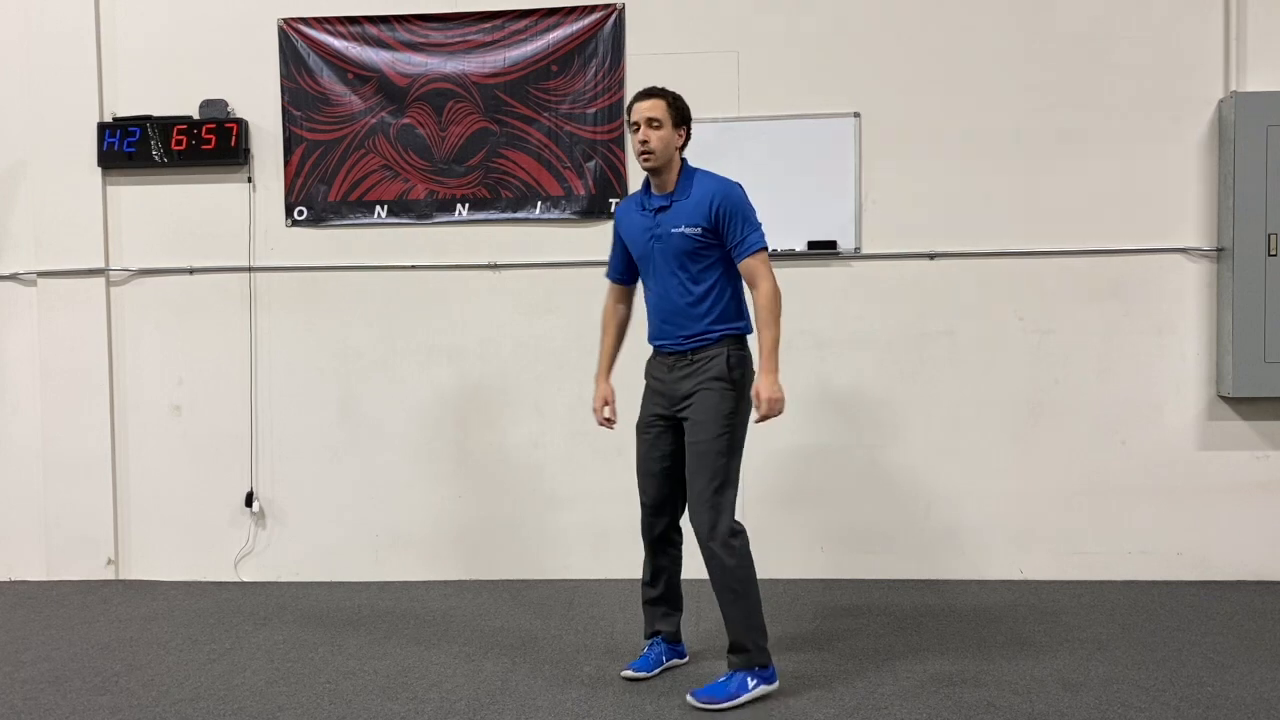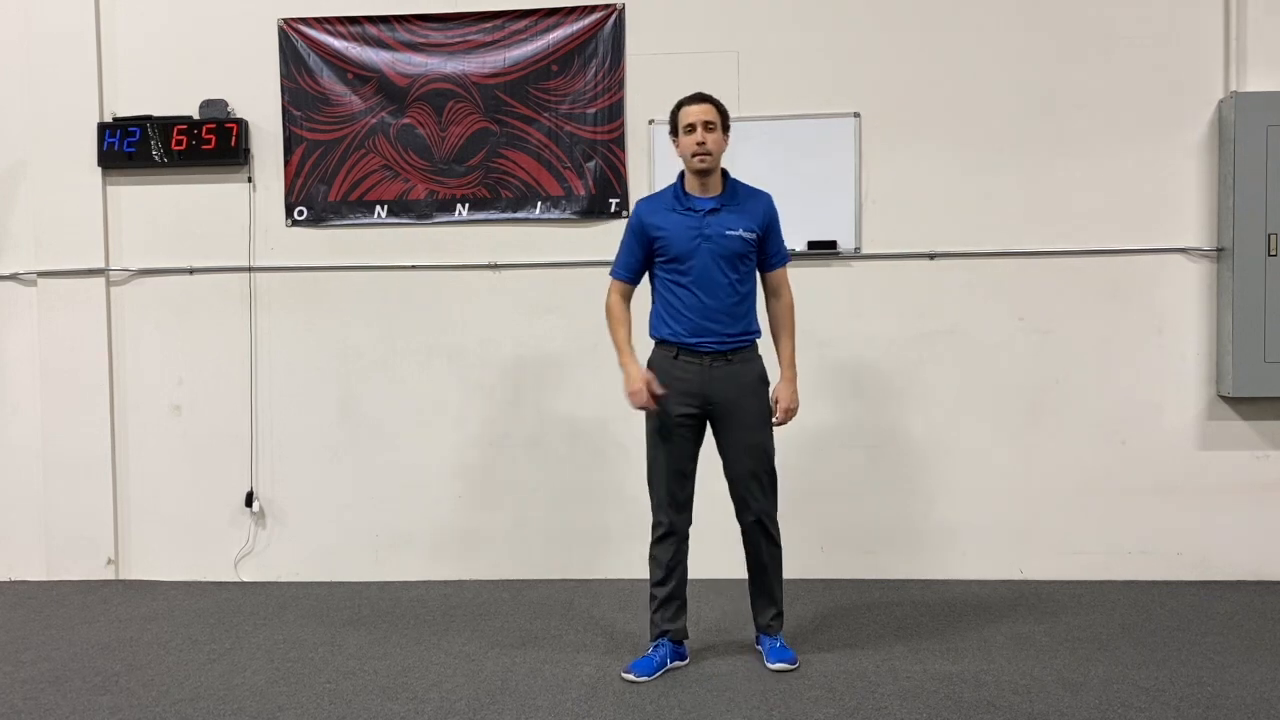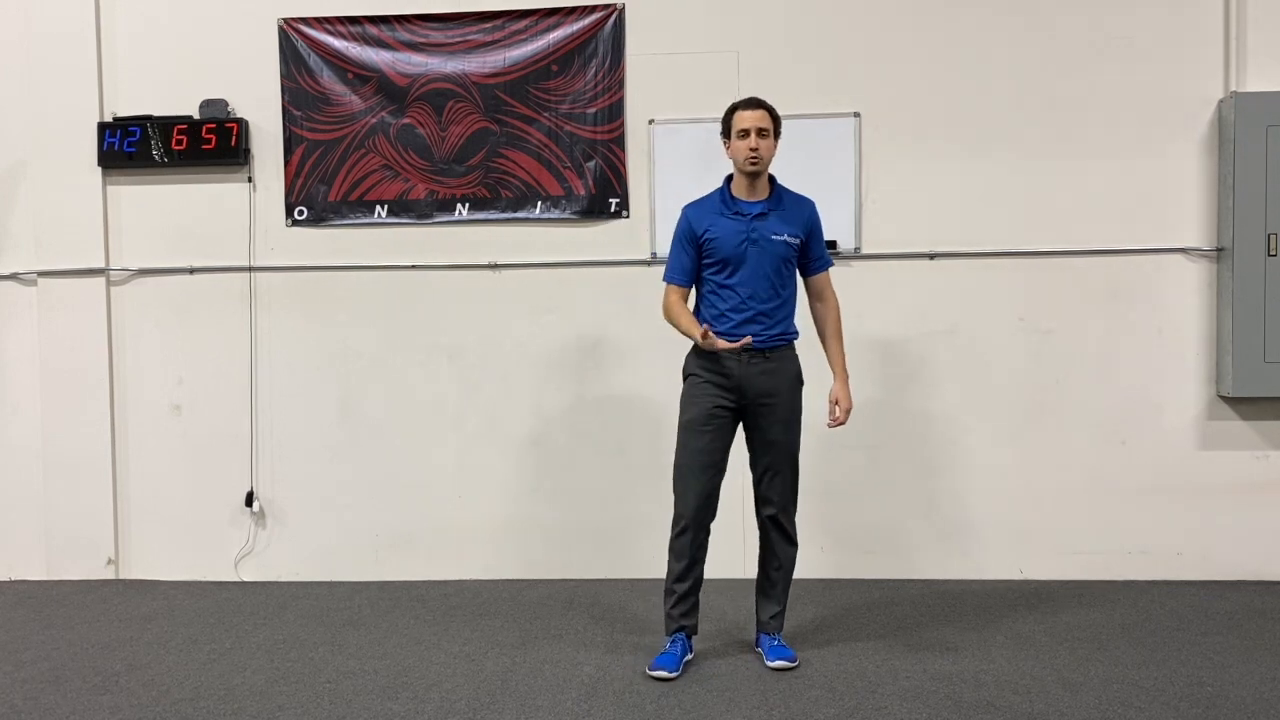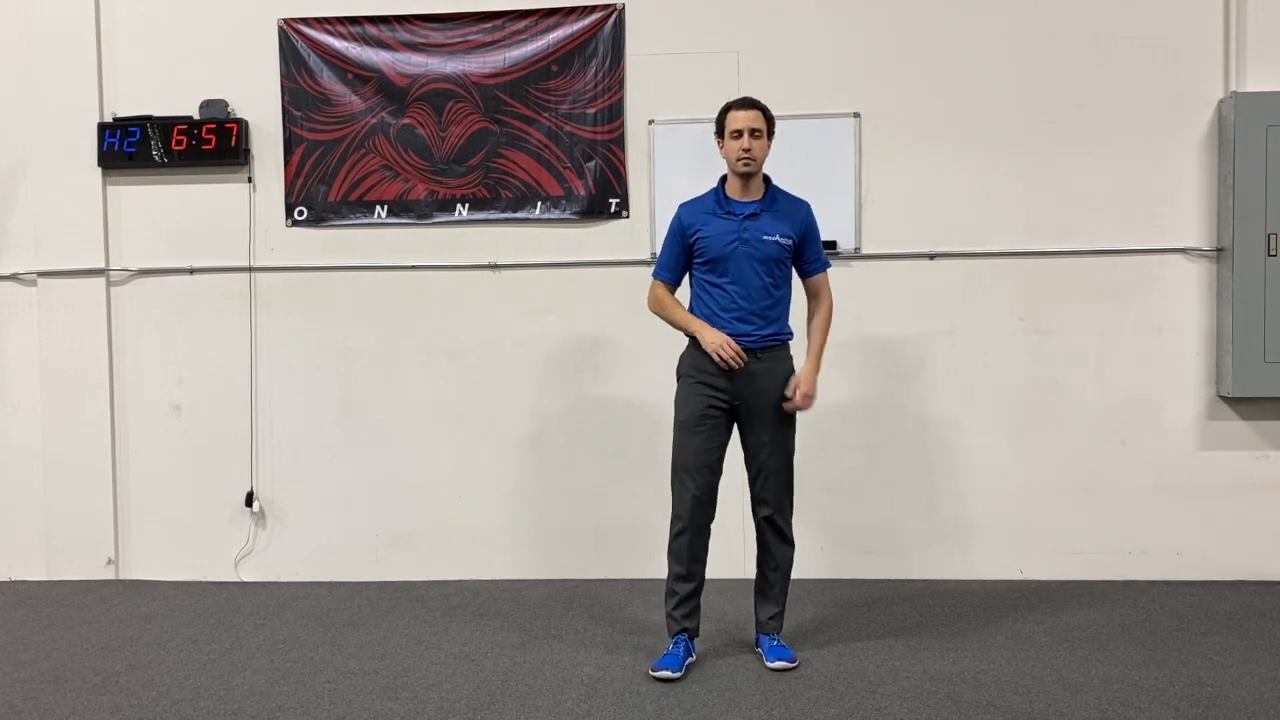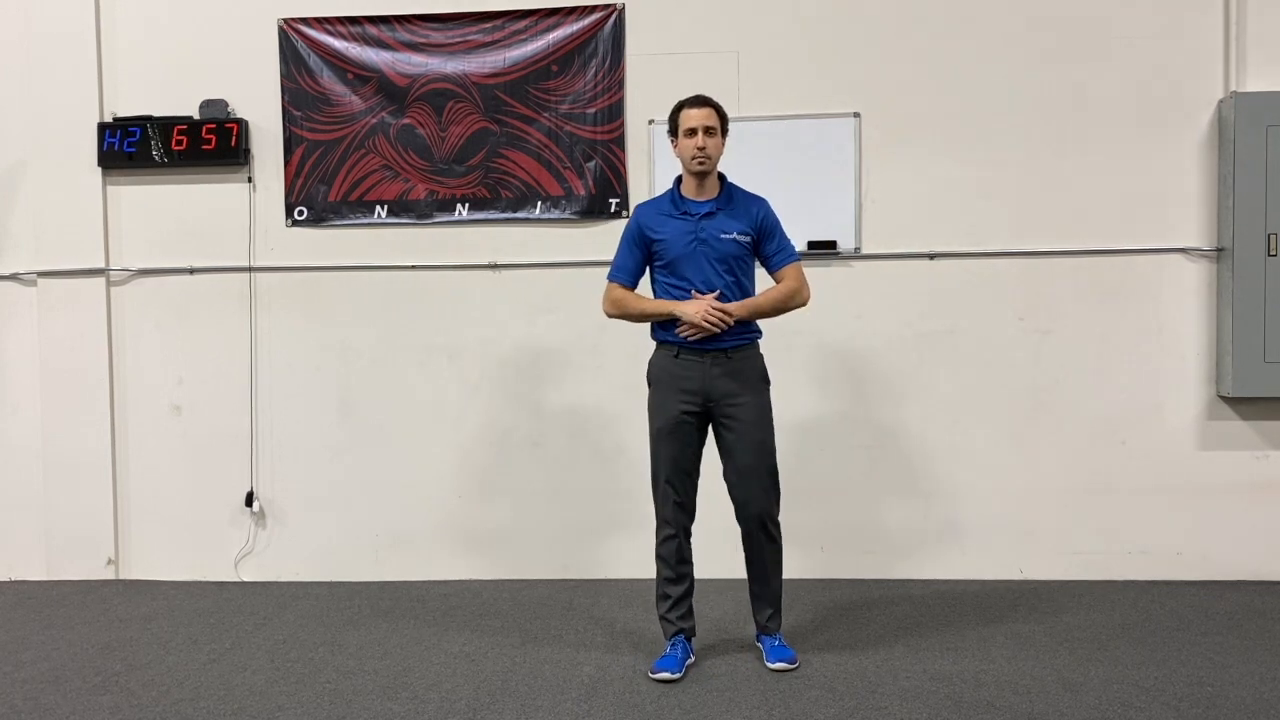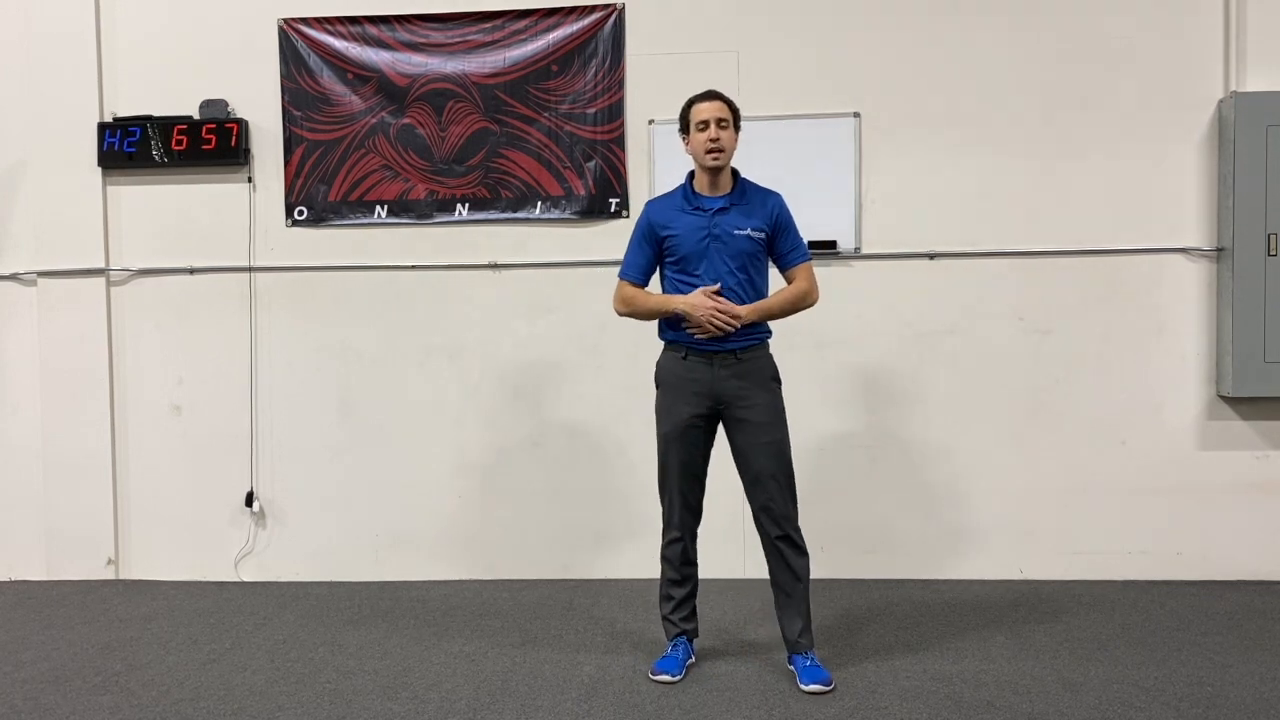
dt=0.5s
person 1, frame 1
left shoulder: (721, 196)
right shoulder: (627, 214)
left elbow: (762, 284)
right elbow: (619, 298)
left wrist: (767, 370)
right wrist: (603, 376)
left hip: (718, 369)
right hip: (662, 373)
left knee: (711, 516)
right knee: (657, 516)
left ankle: (750, 665)
right ankle: (664, 637)
person 1, frame 2
left shoulder: (757, 207)
right shoulder: (649, 214)
left elbow: (778, 294)
right elbow: (618, 295)
left wrist: (788, 375)
right wrist: (629, 364)
left hip: (741, 371)
right hip: (673, 372)
left knee: (757, 510)
right knee: (670, 515)
left ankle: (769, 629)
right ankle: (668, 638)
person 1, frame 3
left shoulder: (801, 213)
right shoulder: (697, 216)
left elbow: (822, 298)
right elbow: (674, 300)
left wrist: (840, 376)
right wrist: (701, 337)
left hip: (776, 370)
right hip: (710, 370)
left knee: (777, 508)
right knee: (692, 506)
left ankle: (770, 628)
right ankle: (679, 633)
person 1, frame 4
left shoulder: (796, 214)
right shoulder: (692, 215)
left elbow: (820, 298)
right elbow: (658, 293)
left wrist: (810, 368)
right wrist: (703, 330)
left hip: (771, 370)
right hip: (704, 369)
left knee: (773, 508)
right knee: (690, 506)
left ankle: (769, 630)
right ankle: (681, 634)
person 1, frame 5
left shoulder: (753, 210)
right shoulder: (648, 218)
left elbow: (796, 289)
right elbow: (615, 300)
left wrist: (731, 310)
right wrist: (680, 307)
left hip: (740, 368)
right hip: (674, 372)
left knee: (757, 505)
right knee: (674, 512)
left ankle: (768, 626)
right ankle: (678, 636)
person 1, frame 6
left shoulder: (768, 206)
right shoulder: (658, 213)
left elbow: (806, 287)
right elbow: (625, 298)
left wrist: (746, 312)
right wrist: (684, 303)
left hip: (751, 368)
right hip: (683, 371)
left knee: (778, 512)
right knee: (679, 515)
left ankle: (800, 646)
right ankle: (680, 637)
